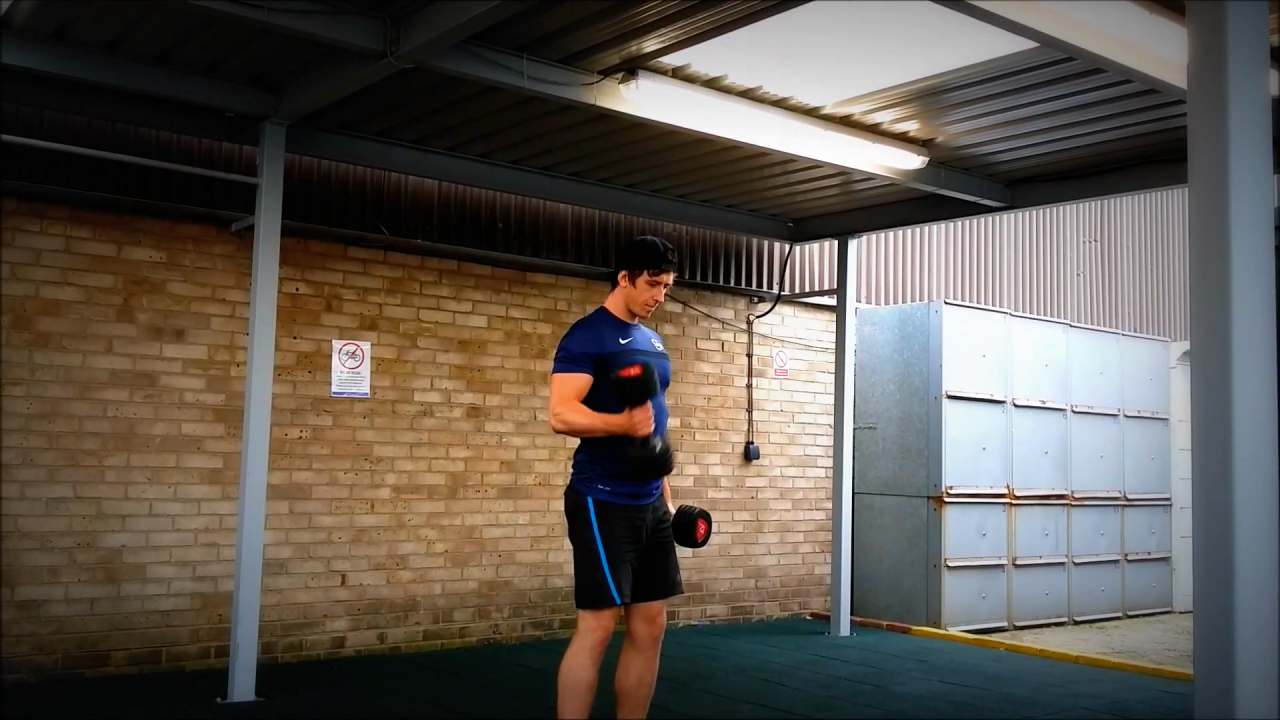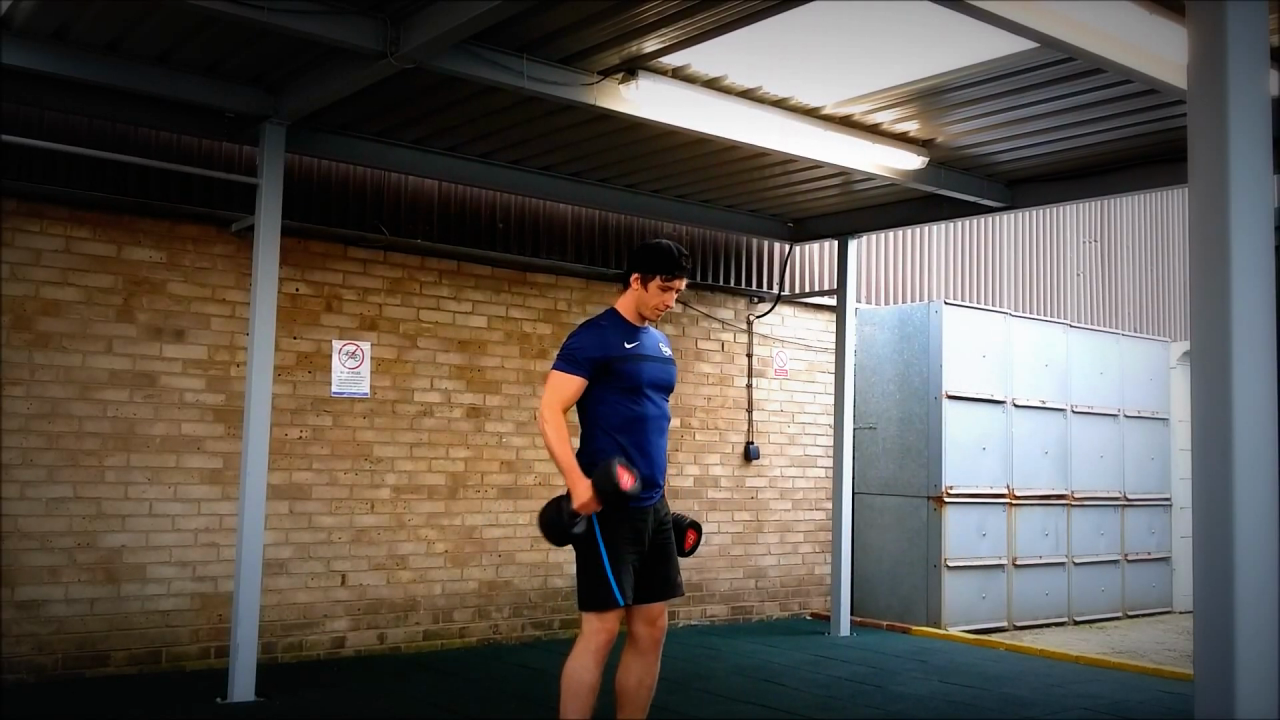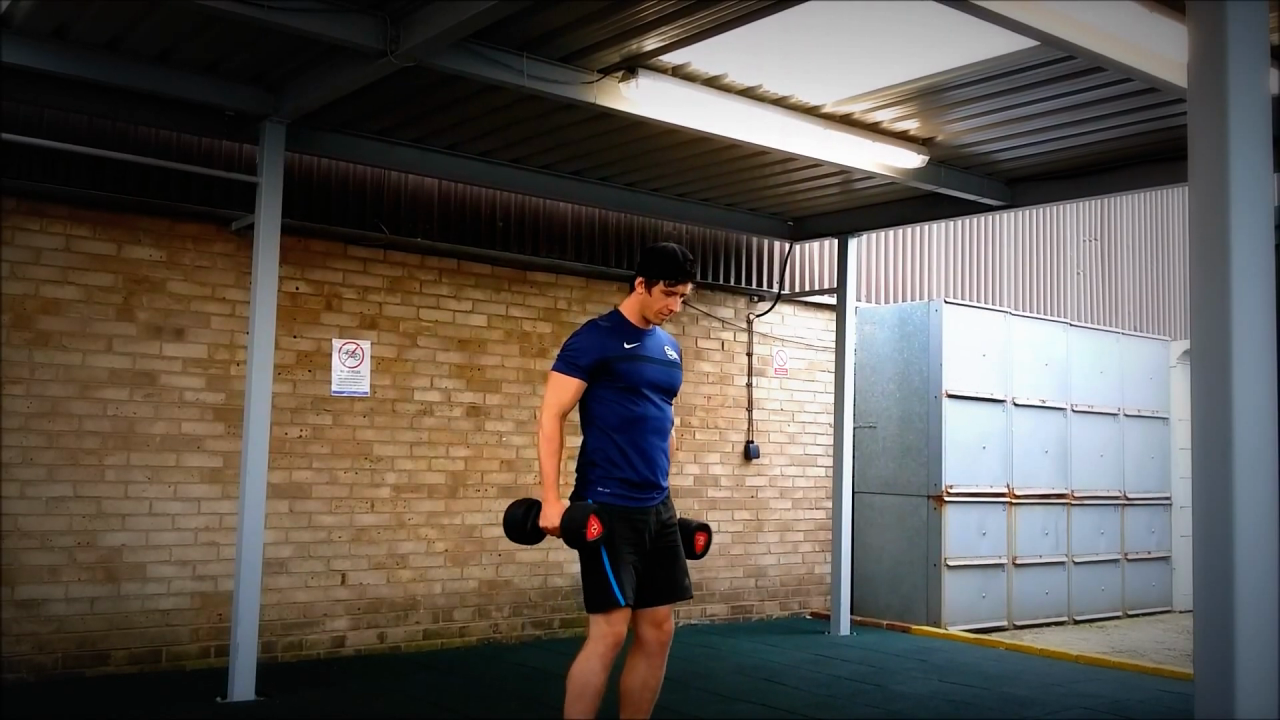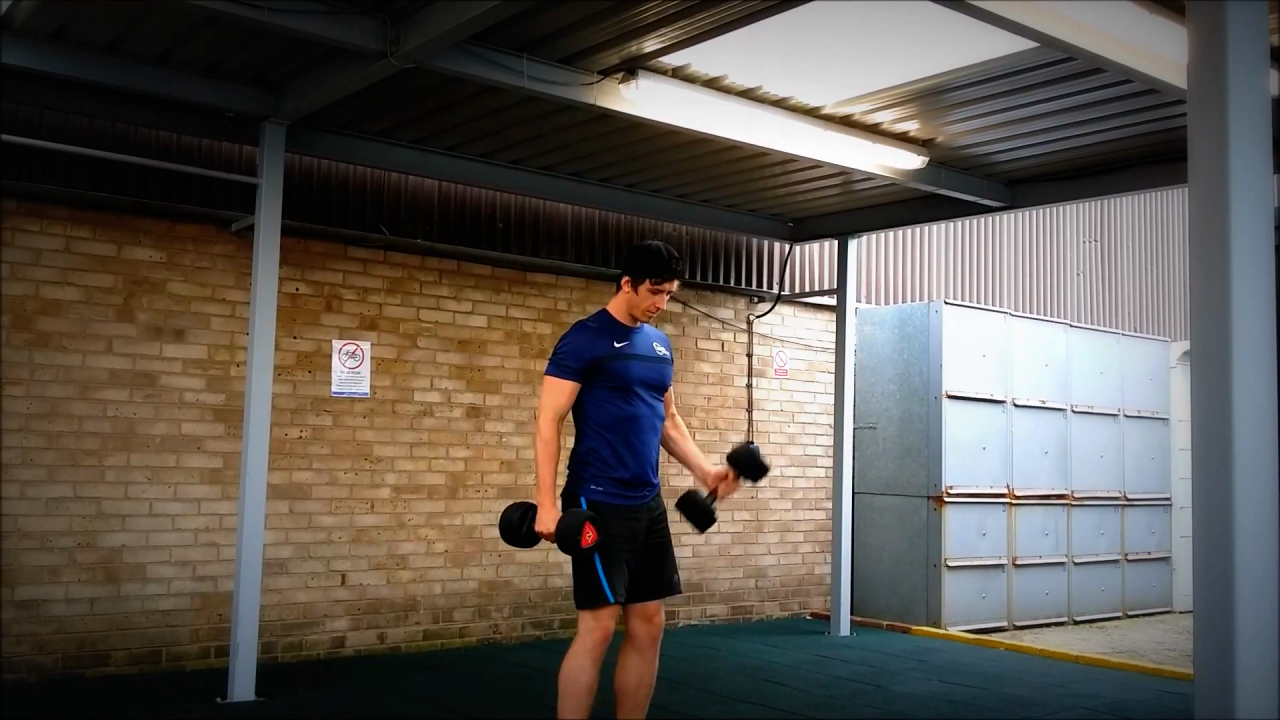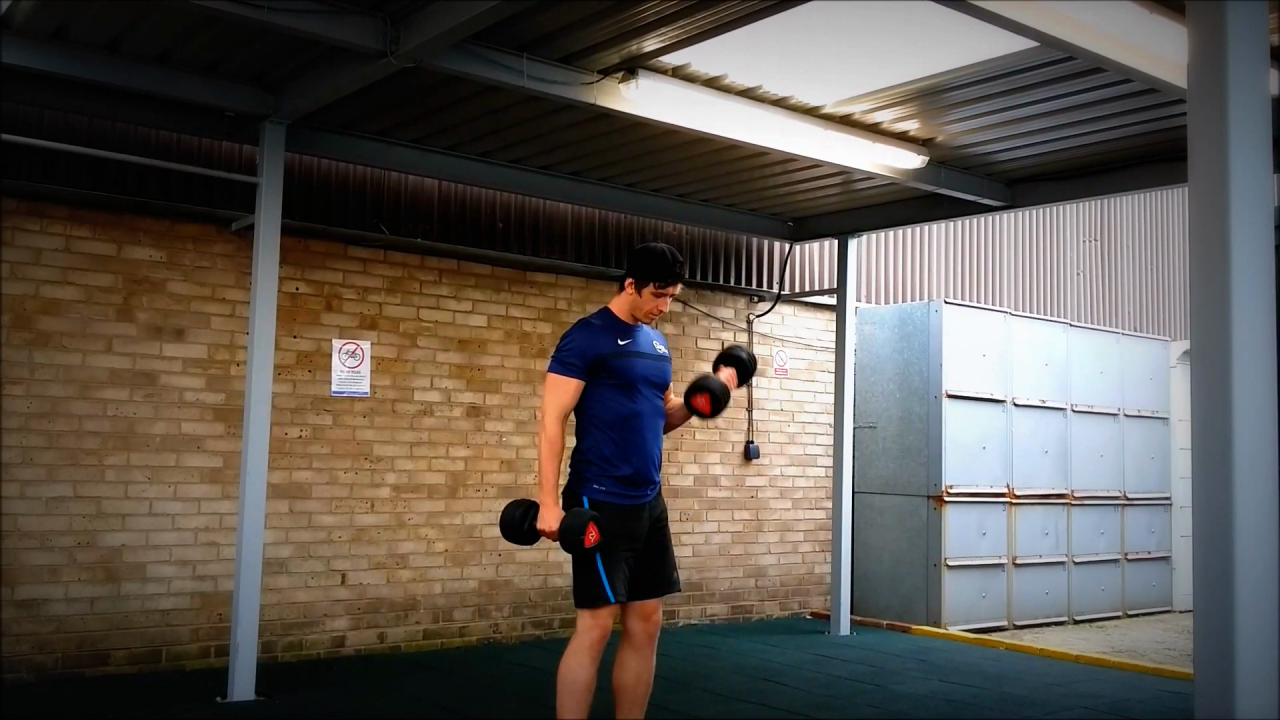
dt=0.3s
person 1, frame 1
left shoulder: (651, 340)
right shoulder: (589, 335)
right elbow: (561, 411)
left wrist: (666, 494)
right wrist: (624, 424)
left hip: (648, 502)
right hip: (603, 500)
left knee: (649, 626)
right knee: (597, 626)
person 1, frame 2
left shoulder: (660, 344)
right shoulder: (595, 337)
right elbow: (551, 412)
right wrist: (577, 481)
left hip: (651, 505)
right hip: (607, 506)
left knee: (650, 629)
right knee: (601, 629)
person 1, frame 3
left shoulder: (669, 347)
right shoulder: (596, 338)
right elbow: (551, 415)
right wrist: (551, 498)
left hip: (656, 507)
right hip: (608, 505)
left knee: (657, 630)
right knee: (610, 632)
person 1, frame 4
left shoulder: (658, 344)
right shoulder: (585, 339)
right elbow: (548, 420)
left wrist: (704, 471)
right wrist: (547, 502)
left hip: (648, 503)
right hip: (600, 503)
left knee: (648, 626)
right knee: (598, 627)
person 1, frame 5
left shoulder: (656, 343)
right shoulder: (587, 337)
right elbow: (551, 419)
right wrist: (549, 501)
left hip: (648, 501)
right hip: (600, 502)
left knee: (644, 624)
right knee: (595, 625)
